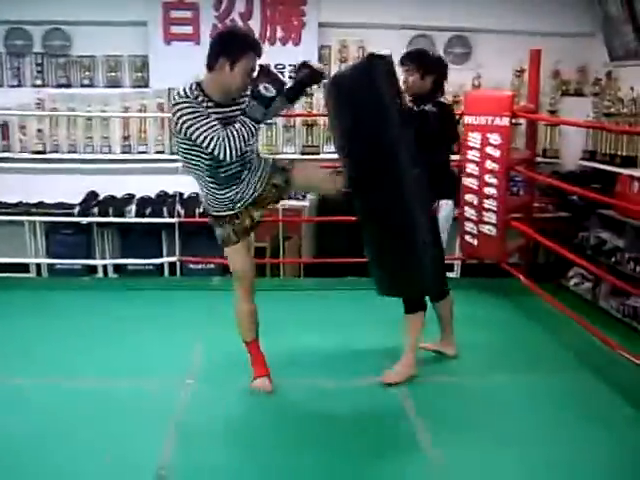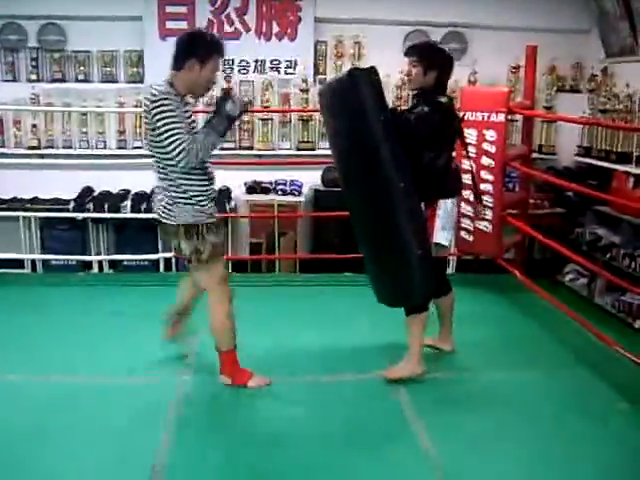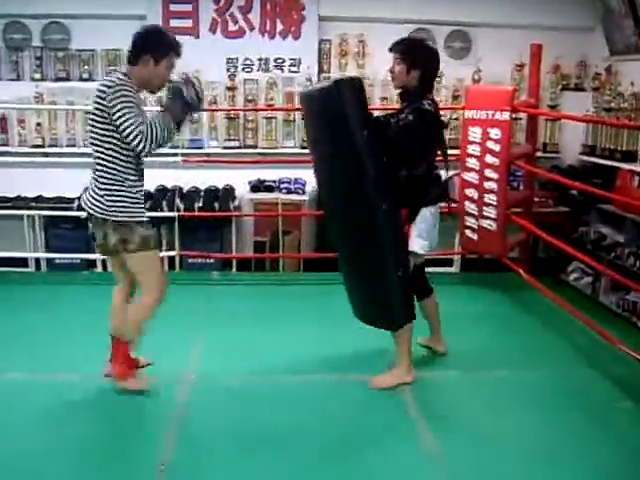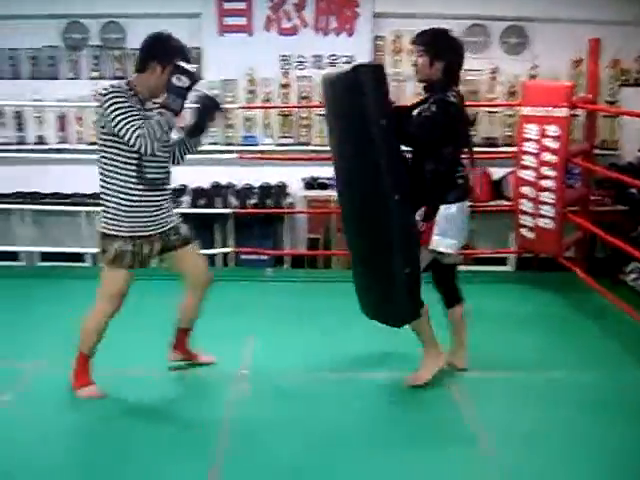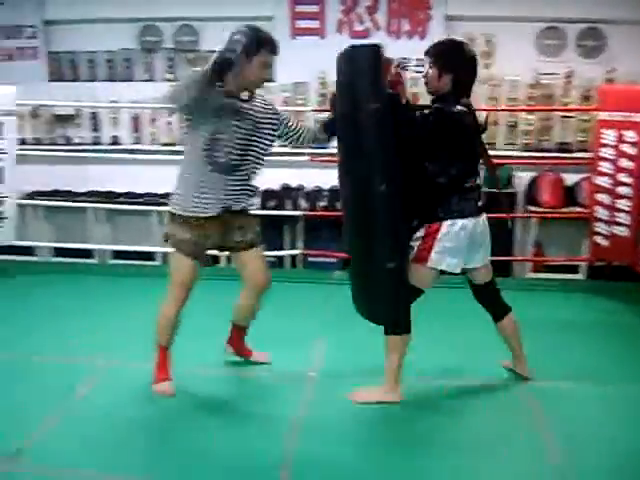
dt=0.3s
person 1, frame 1
left shoulder: (237, 96)
right shoulder: (184, 103)
left elbow: (262, 113)
right elbow: (225, 150)
left wrist: (297, 88)
right wrist: (257, 107)
left hip: (259, 177)
right hip: (226, 206)
left knee: (333, 183)
right knee: (244, 284)
right ankle: (257, 362)
person 1, frame 2
left shoulder: (172, 98)
right shoulder: (165, 101)
right elbow: (185, 157)
left wrist: (219, 120)
right wrist: (219, 123)
left hip: (182, 209)
right hip: (189, 214)
left knee: (201, 277)
right knee: (220, 292)
left ankle: (176, 323)
right ankle: (232, 369)
person 1, frame 3
left shoulder: (120, 89)
right shoulder: (118, 89)
left elbow: (139, 140)
right elbow: (145, 141)
left wrist: (176, 111)
right wrist: (176, 107)
left hip: (108, 207)
right hip: (117, 210)
left knee: (128, 281)
right knee: (153, 288)
left ankle: (120, 357)
right ankle: (122, 365)
person 1, frame 4
left shoulder: (156, 104)
right shoulder: (114, 98)
left elbow: (167, 153)
right elbow: (143, 141)
left wrist: (198, 125)
right wrist: (174, 99)
left hip: (162, 216)
right hip: (124, 223)
left knee: (200, 277)
right knee: (109, 303)
left ankle: (181, 348)
right ankle: (80, 370)
person 1, frame 5
left shoulder: (264, 108)
right shoulder: (206, 89)
left elbow: (299, 137)
right elbow: (177, 99)
left wrist: (329, 128)
right wrist: (217, 68)
left hip: (236, 208)
right hip: (194, 208)
left knee: (259, 279)
right knee: (179, 291)
left ankle: (236, 341)
right ankle: (162, 365)
person 2, frame 1
left shoulder: (436, 110)
right shoulder: (420, 111)
left elbow: (406, 123)
left hip: (432, 201)
left ankle: (410, 357)
right ankle: (446, 341)
person 2, frame 2
left shoulder: (437, 108)
right shoulder: (426, 108)
left elbow: (405, 128)
right elbow: (405, 139)
left hip: (434, 200)
right hip: (427, 198)
right knee: (435, 271)
left ankle: (413, 359)
right ankle: (445, 336)
person 2, frame 3
left shoulder: (420, 113)
right shoulder: (414, 108)
left elbow: (391, 139)
right elbow: (391, 138)
left hip: (413, 207)
right hip: (414, 203)
right knee: (416, 278)
left ankle: (403, 367)
right ankle: (436, 339)
person 2, frame 4
left shoulder: (443, 105)
right shoulder: (442, 101)
left elbow: (411, 132)
right elbow: (413, 129)
right wrist: (388, 110)
left hip: (439, 205)
right hip: (447, 201)
right knee: (445, 279)
left ankle: (432, 353)
right ankle: (458, 353)
person 2, frame 5
left shoulder: (446, 117)
right shoulder: (460, 116)
left elbow: (407, 124)
right elbow: (417, 125)
left hip: (447, 223)
right hip: (472, 218)
right knee: (489, 294)
left ankle: (390, 386)
right ankle: (520, 363)
